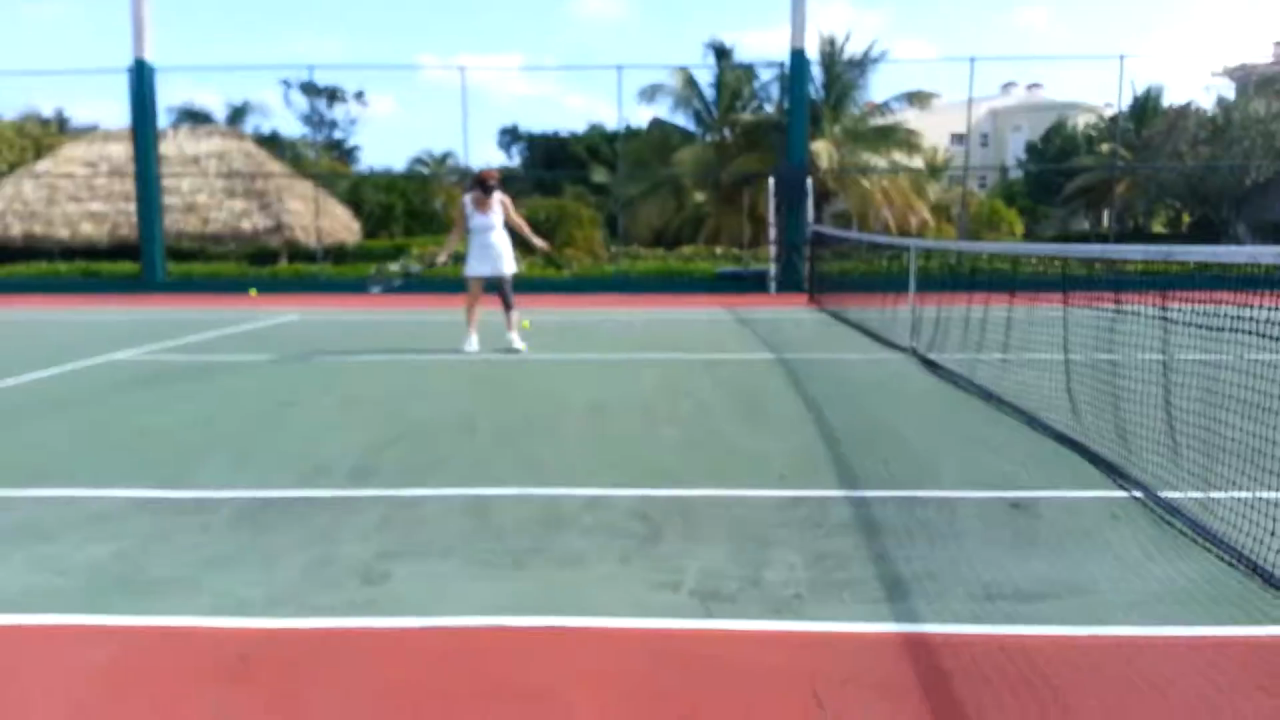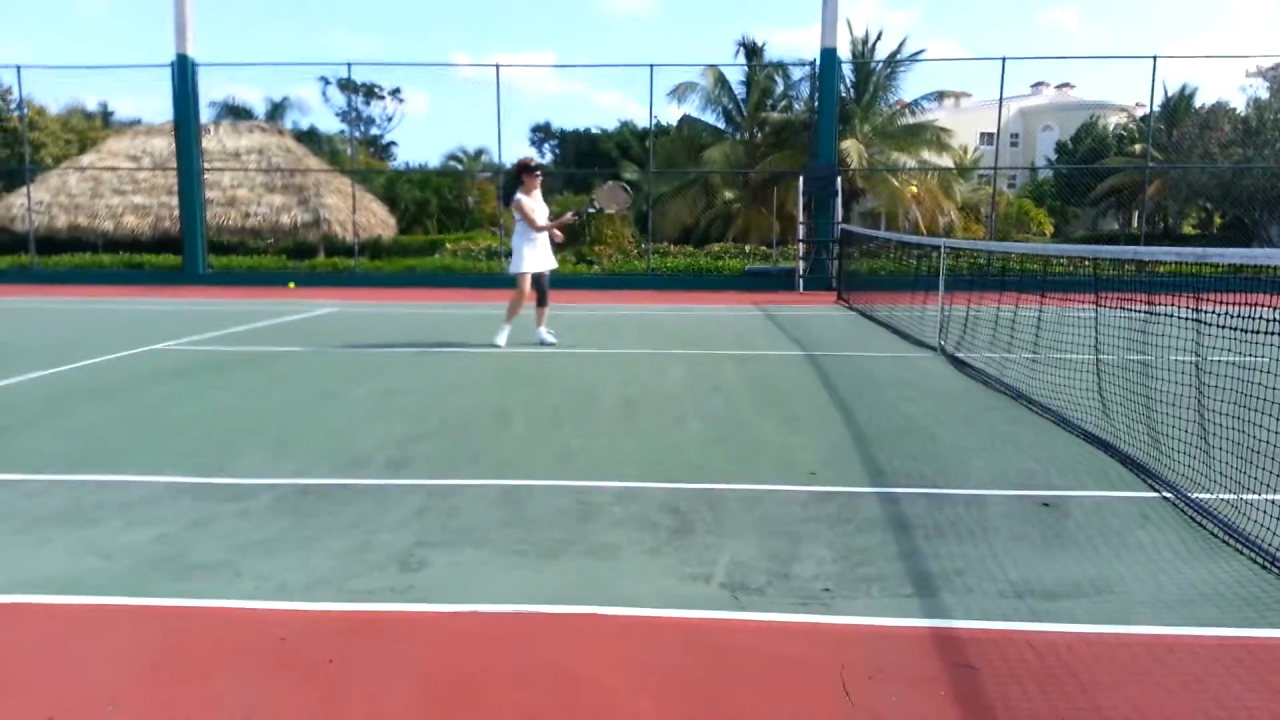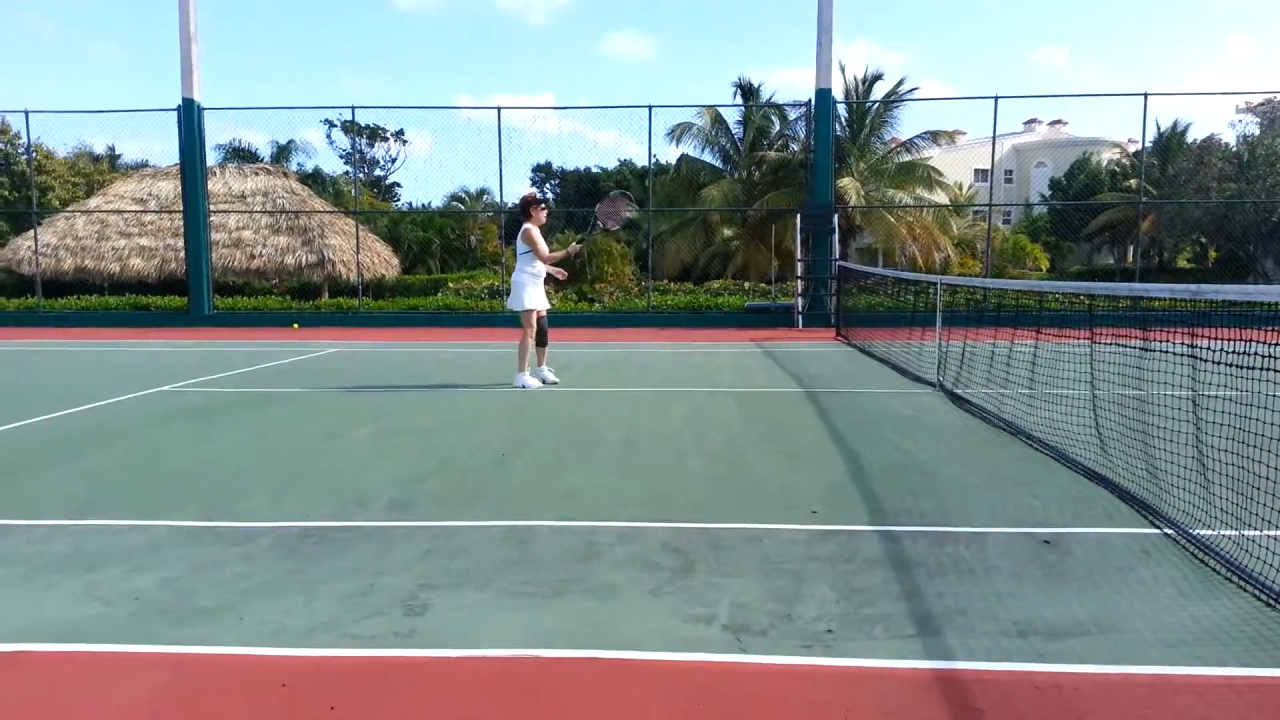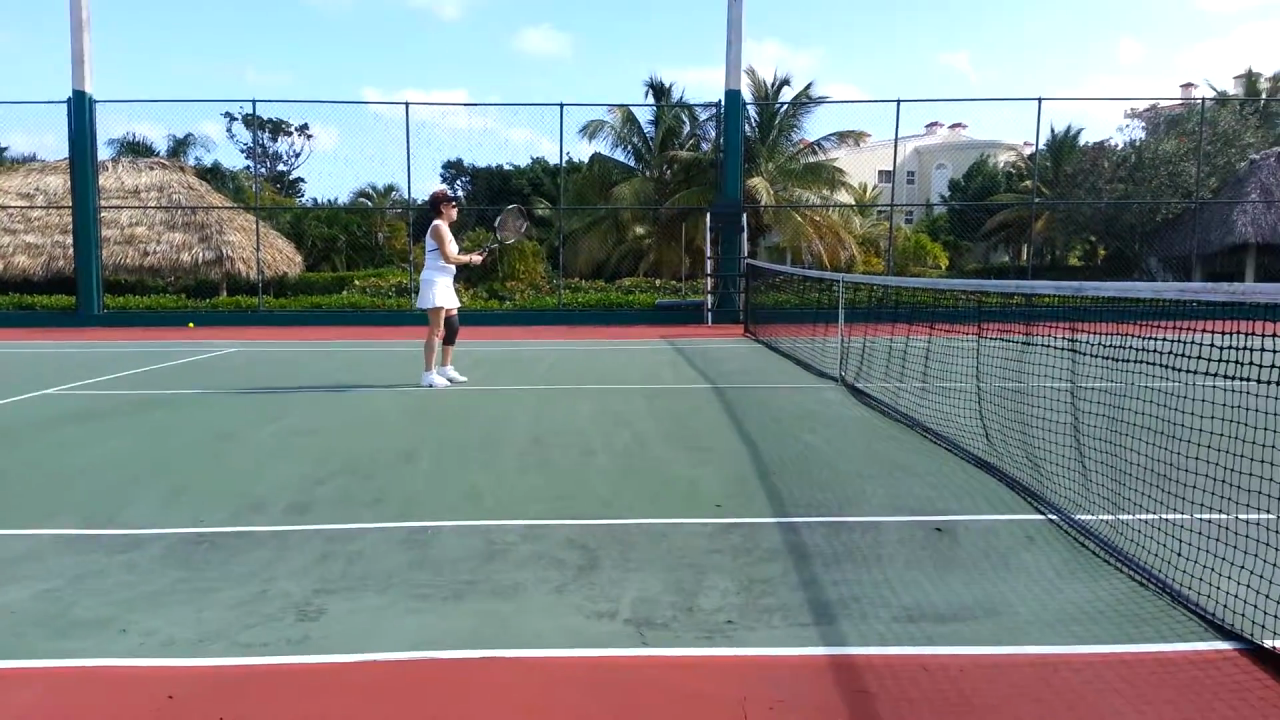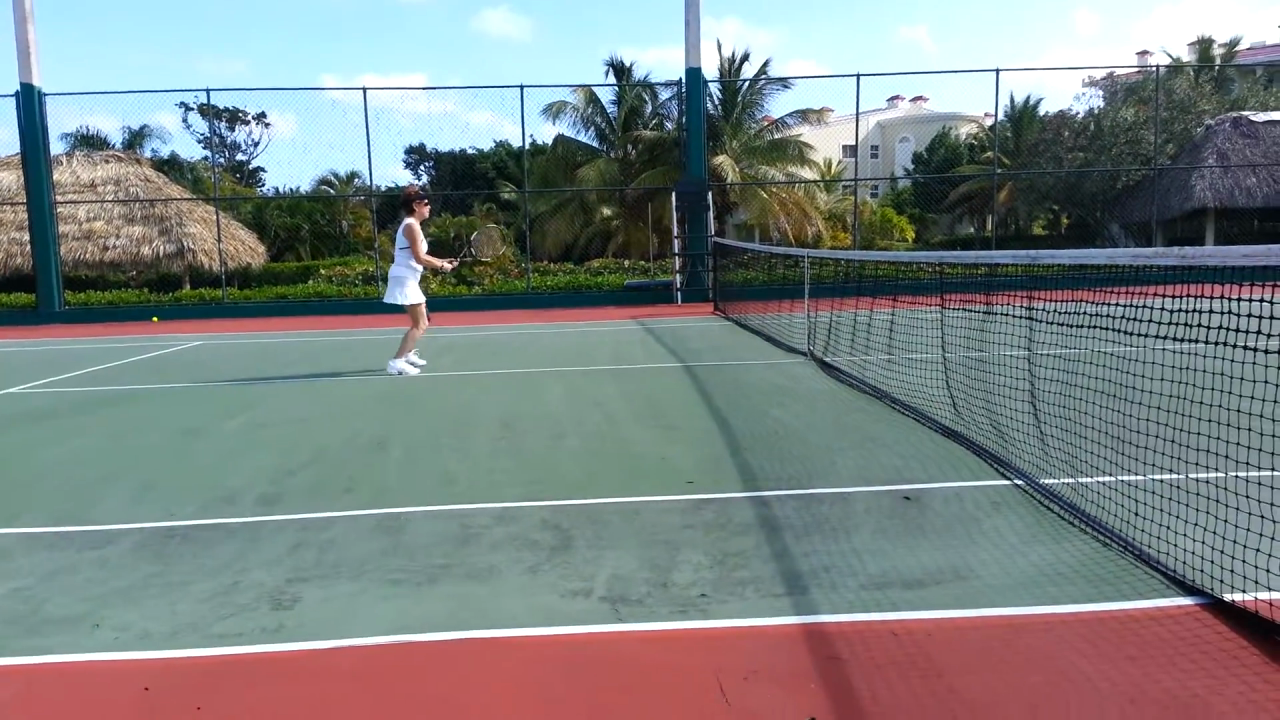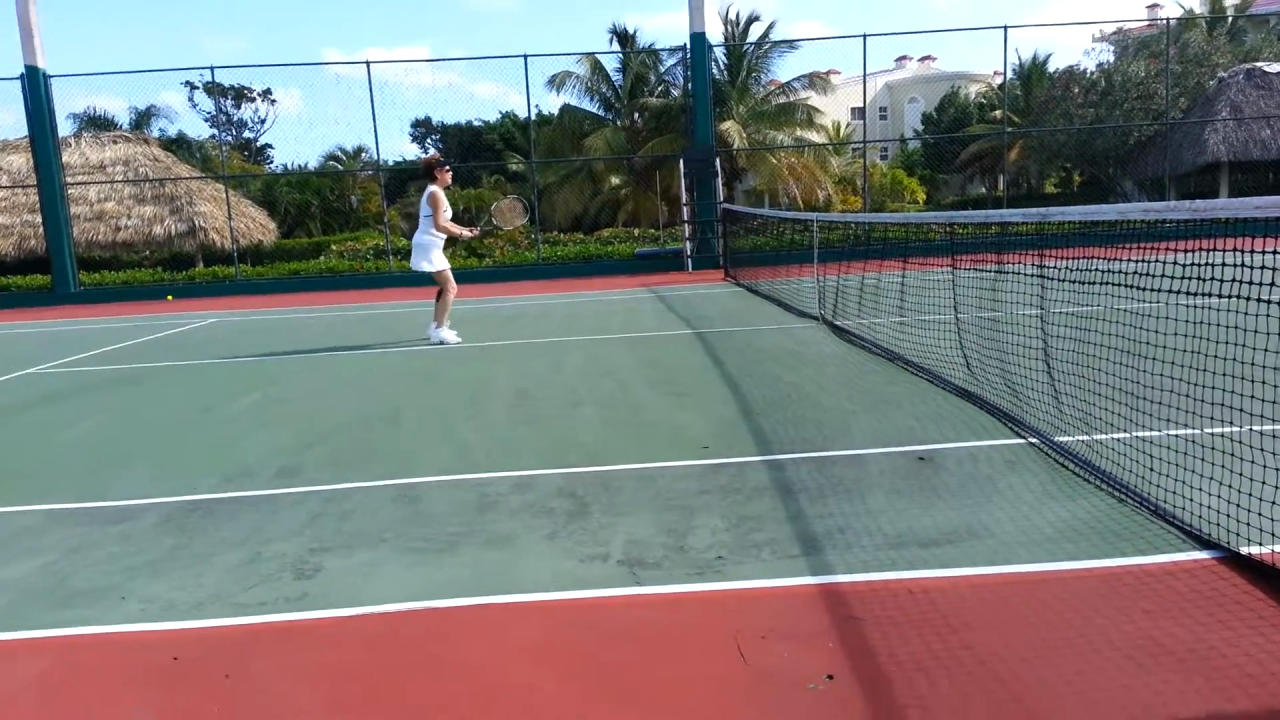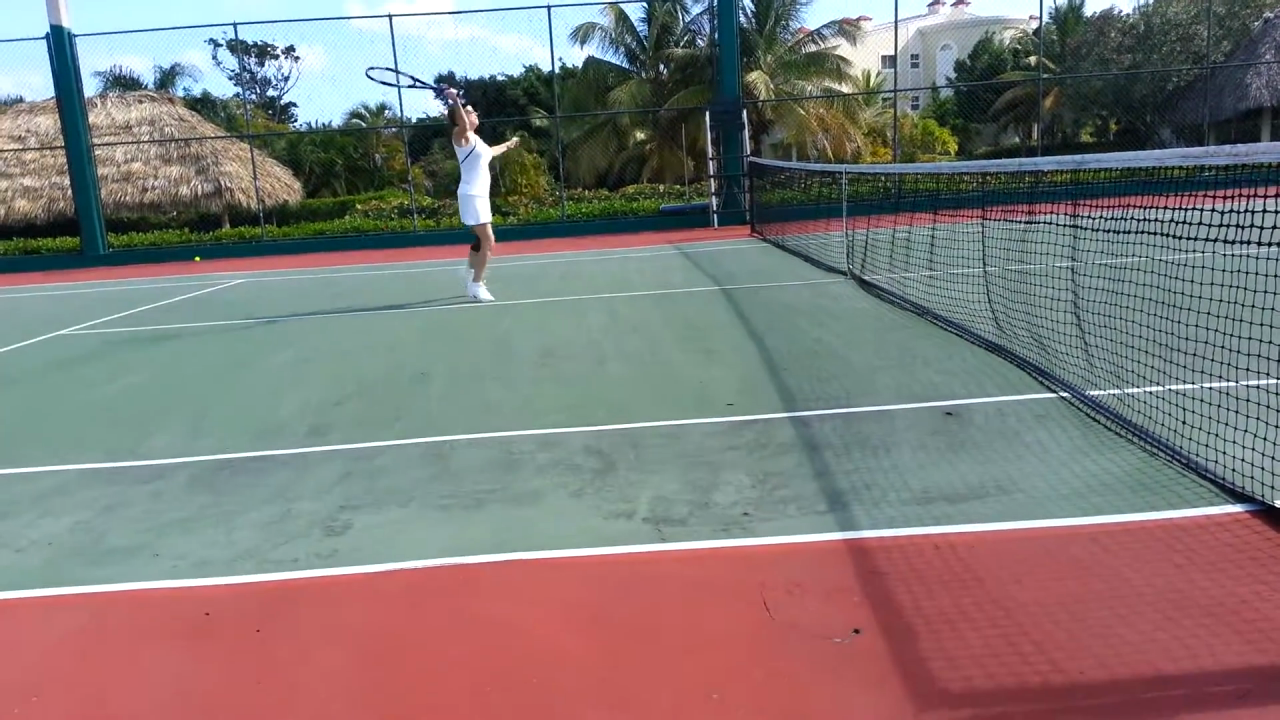
dt=0.5s
person 1, frame 1
left shoulder: (502, 200)
right shoulder: (466, 203)
left elbow: (516, 220)
right elbow: (458, 231)
left wrist: (533, 238)
right wrist: (445, 253)
left hip: (499, 251)
right hip: (477, 253)
left knee: (506, 295)
right knee: (473, 296)
left ankle: (513, 336)
right ankle: (472, 337)
person 1, frame 2
left shoulder: (537, 191)
right shoulder: (519, 201)
right elbow: (537, 227)
left wrist: (553, 229)
right wrist: (561, 222)
left hip: (542, 247)
right hip: (525, 248)
left knee: (543, 291)
right knee: (523, 292)
left ankle: (541, 331)
right ankle: (505, 329)
person 1, frame 3
left shoulder: (534, 230)
right shoulder: (529, 231)
right elbow: (544, 257)
left wrist: (552, 269)
right wrist: (568, 251)
left hip: (535, 285)
right hip: (525, 285)
left knee: (542, 329)
right knee: (529, 331)
left ankle: (541, 369)
right ankle: (522, 375)
person 1, frame 4
left shoulder: (442, 228)
right shoulder: (438, 227)
right elbow: (448, 258)
left wrist: (471, 256)
right wrist: (471, 260)
left hip: (444, 284)
right hip: (435, 283)
left knee: (452, 327)
right knee: (437, 330)
left ankle: (446, 369)
right ankle: (429, 374)
person 1, frame 5
left shoulder: (412, 225)
right shoulder: (411, 226)
left elbow: (420, 256)
right elbow: (419, 259)
left wrist: (443, 261)
right wrist: (441, 266)
left hip: (408, 280)
right hip: (404, 279)
left knee: (421, 320)
right knee: (420, 324)
left ankle: (407, 355)
right ankle: (397, 362)
person 1, frame 6
left shoulder: (438, 192)
right shoulder: (434, 194)
left elbow: (444, 222)
right elbow: (439, 226)
left wrist: (464, 229)
right wrist: (460, 233)
left hip: (432, 246)
right hip: (427, 245)
left knee: (446, 286)
right knee: (450, 287)
left ankle: (438, 328)
right ankle: (439, 331)
person 1, frame 7
left shoulder: (474, 137)
right shoulder: (461, 133)
left elbow: (488, 152)
right elbow: (462, 123)
left wrist: (507, 144)
right wrist: (454, 101)
left hip: (480, 195)
right hip: (472, 195)
left knee: (482, 237)
right knee: (488, 241)
left ankle: (471, 273)
right ankle: (476, 285)
